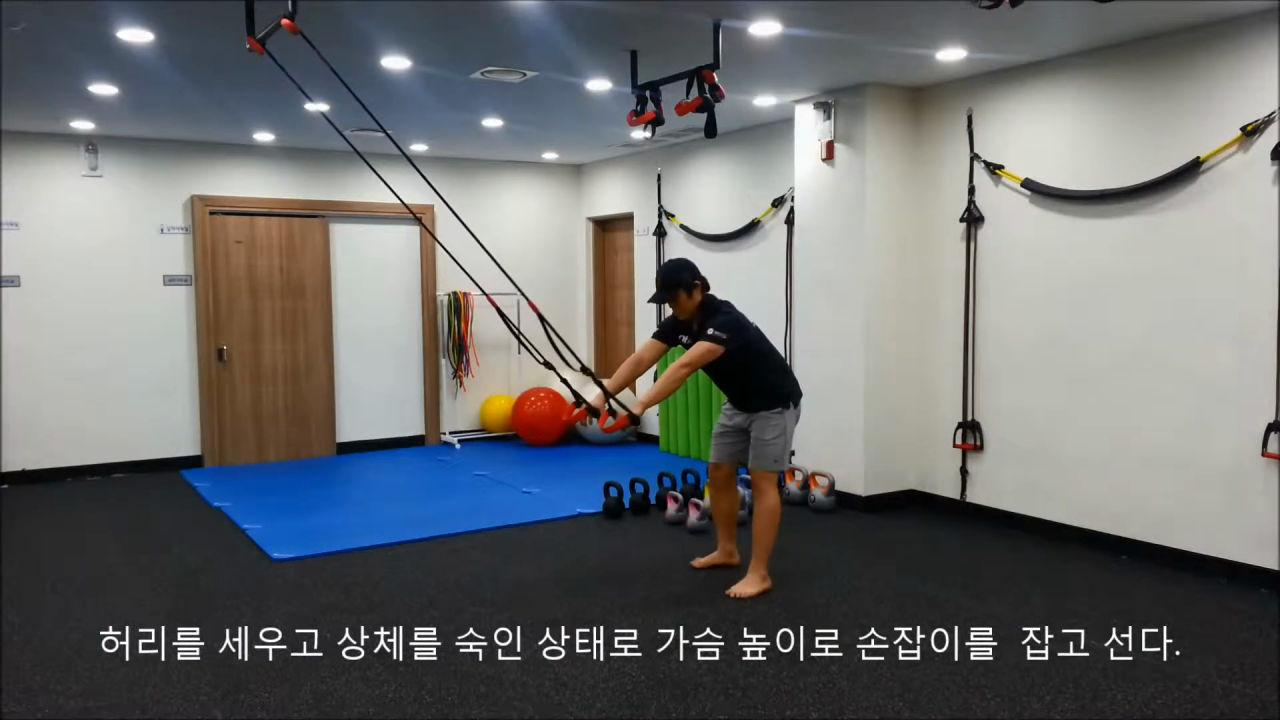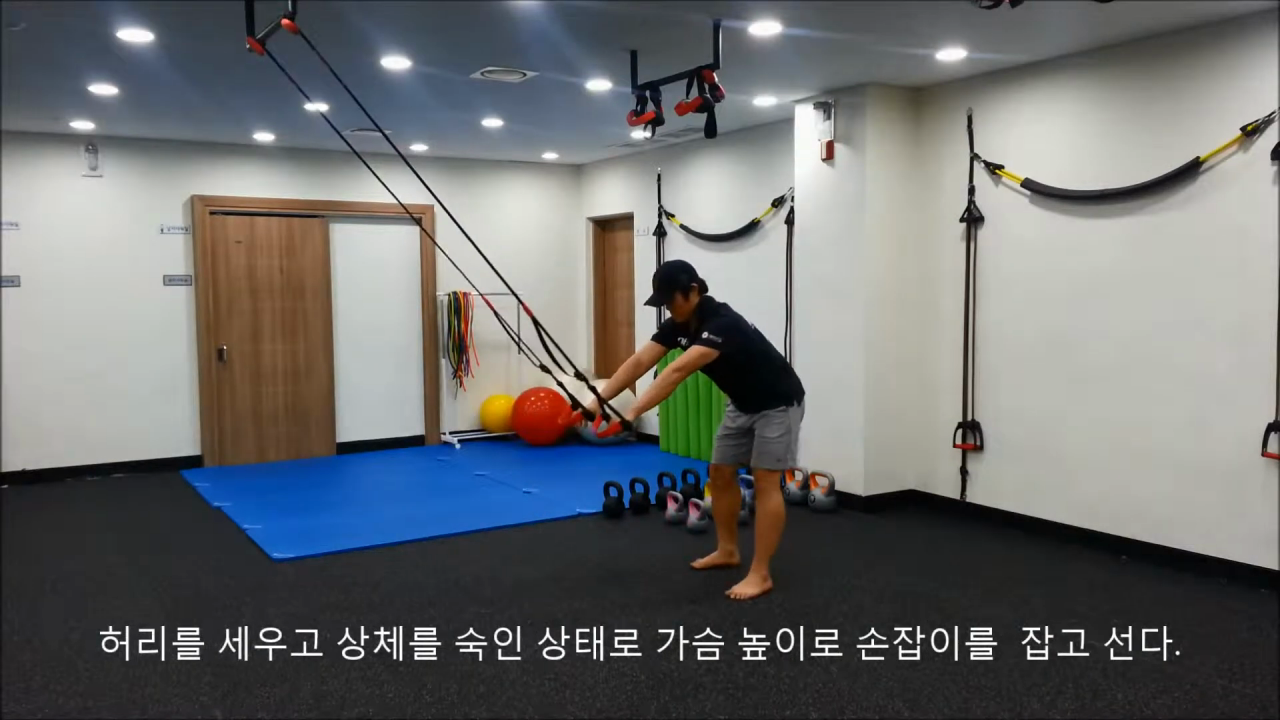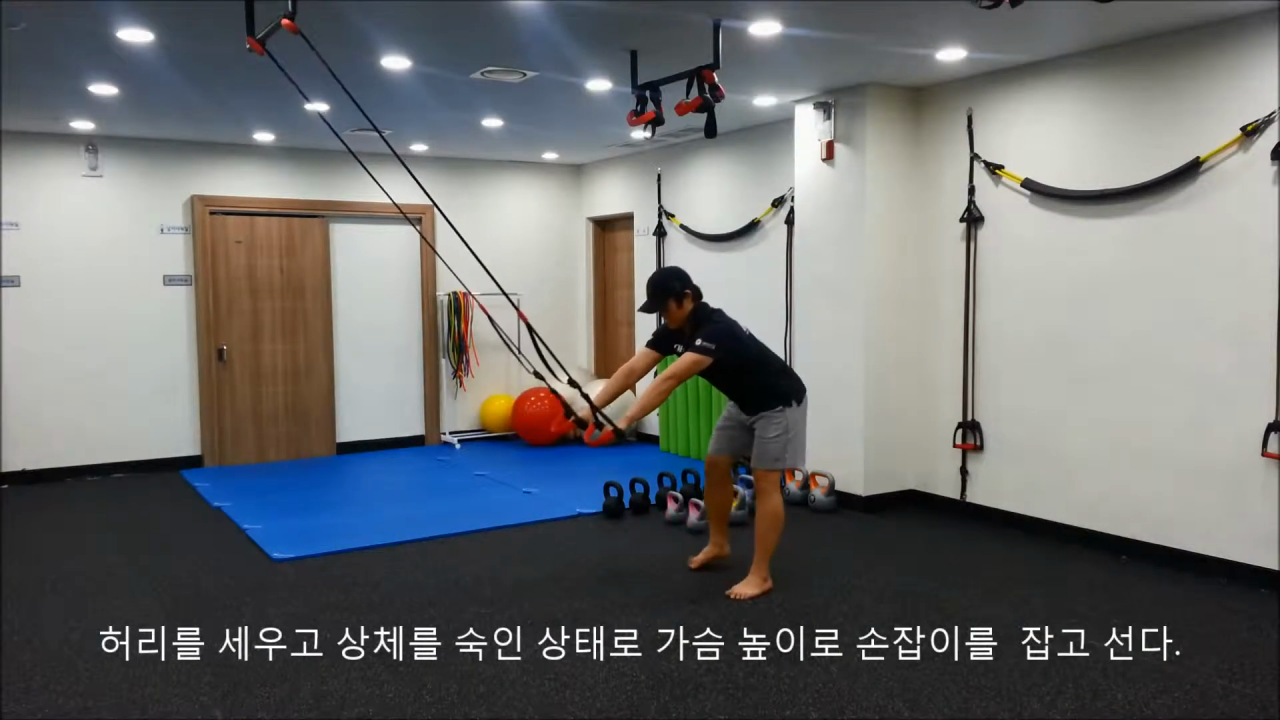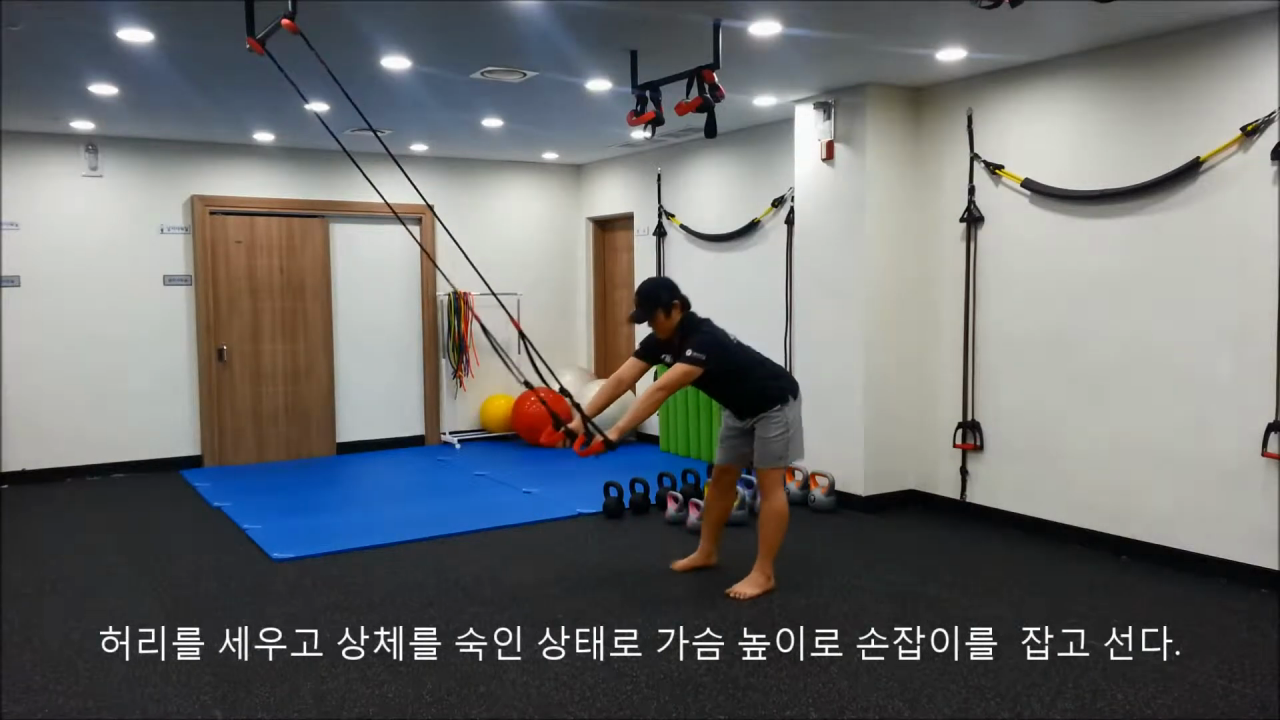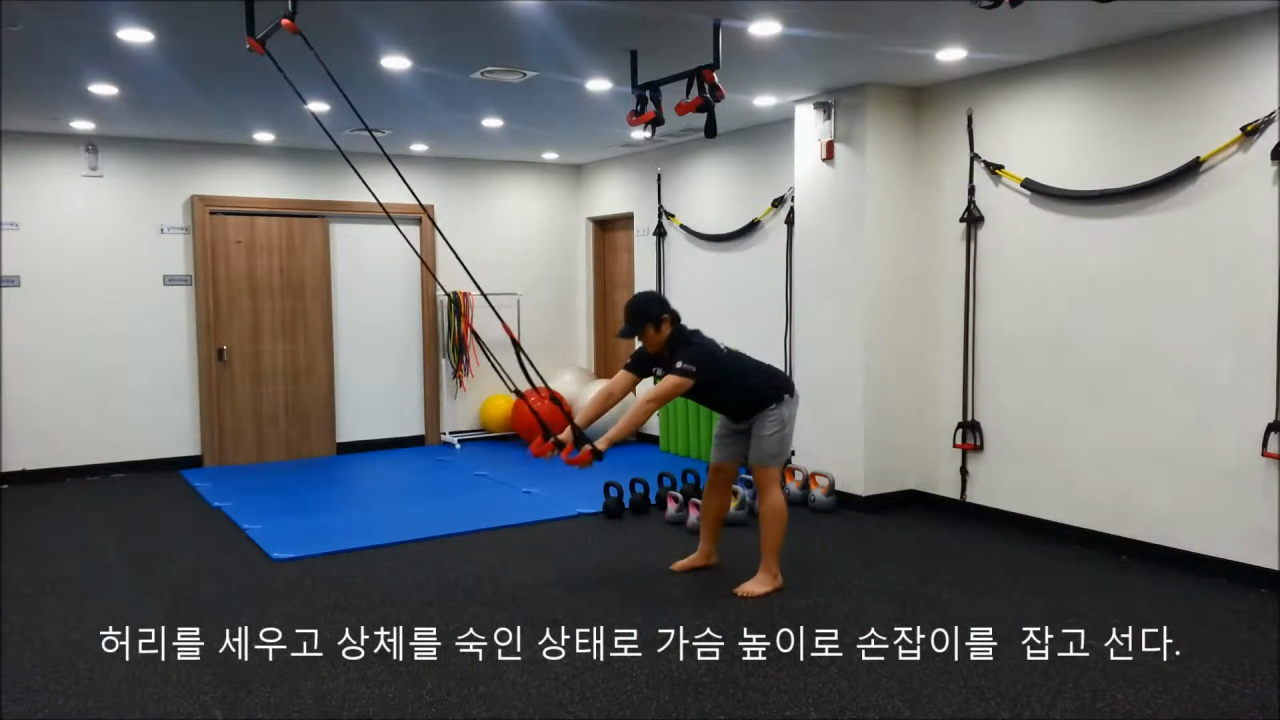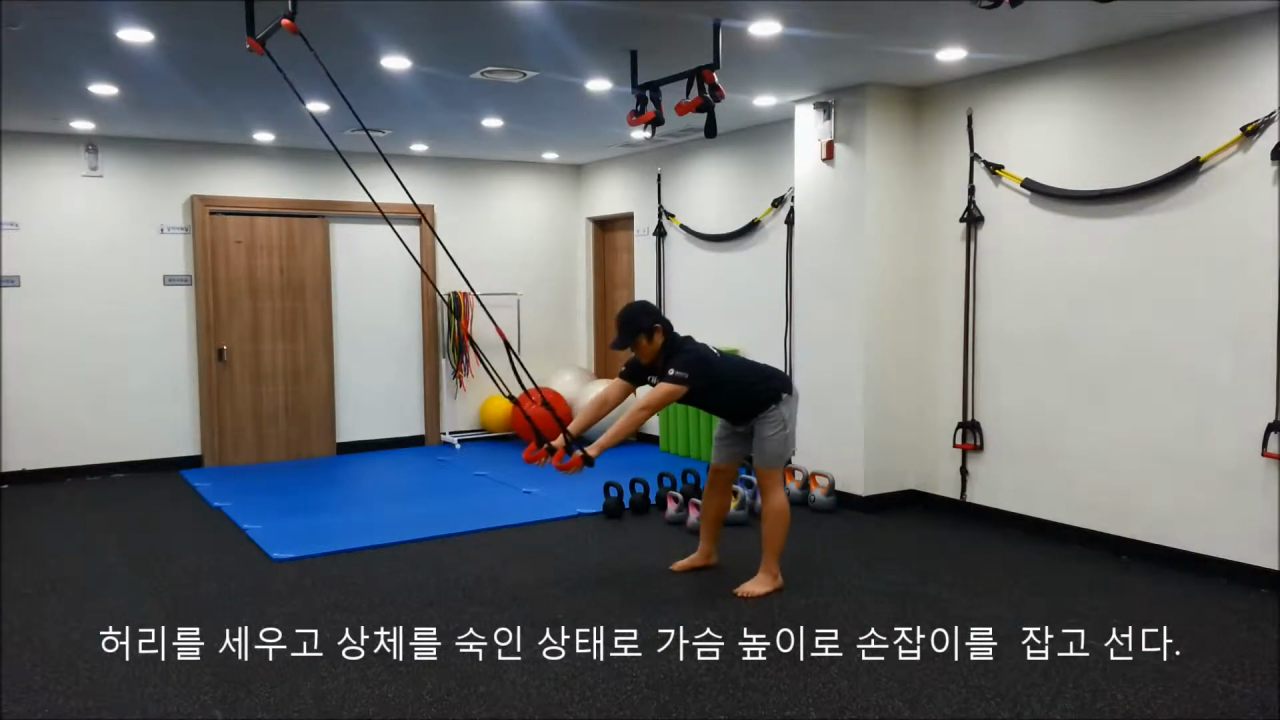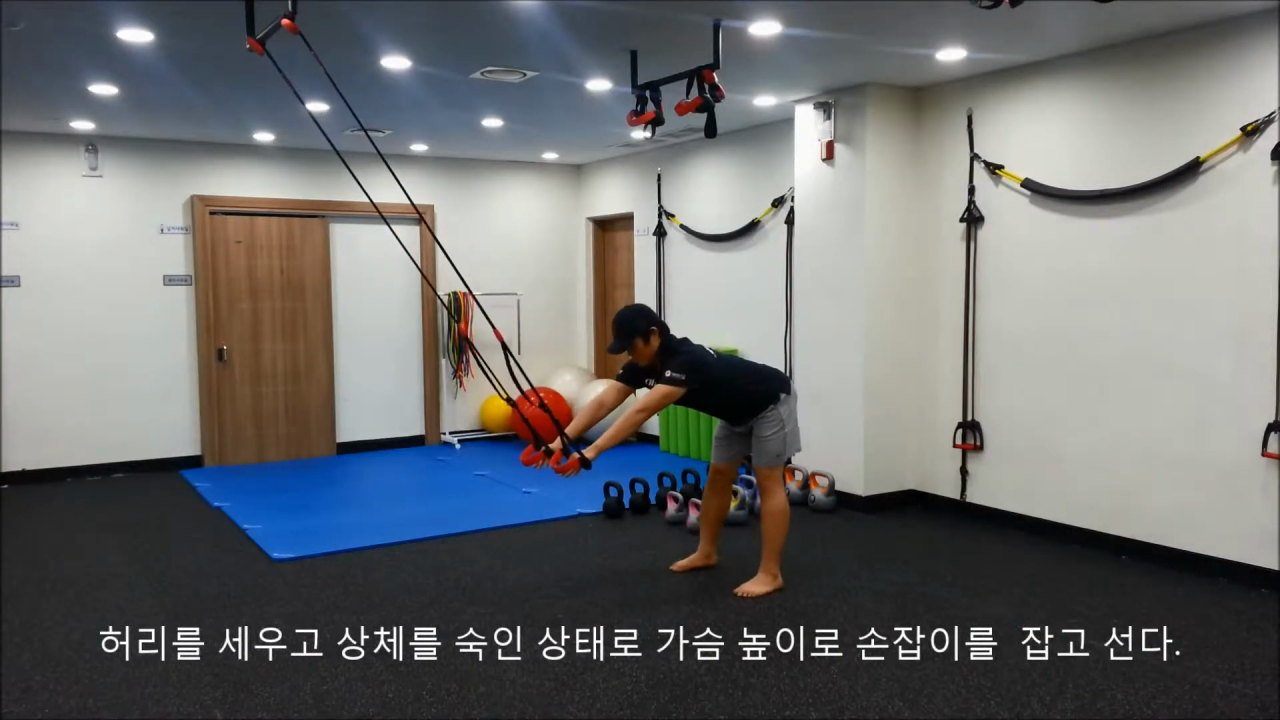
dt=0.2s
person 1, frame 1
left shoulder: (726, 320)
right shoulder: (678, 322)
left elbow: (685, 367)
right elbow: (640, 360)
left wrist: (640, 406)
right wrist: (602, 396)
left hip: (774, 404)
right hip: (739, 403)
left knee: (762, 482)
right knee: (719, 473)
left ankle: (759, 574)
right ankle: (726, 550)
person 1, frame 2
left shoulder: (722, 323)
right shoulder: (678, 325)
left elbow: (678, 372)
right elbow: (639, 363)
left wrist: (634, 412)
right wrist: (600, 400)
left hip: (778, 404)
right hip: (742, 404)
left knee: (765, 482)
right knee: (721, 475)
left ankle: (760, 574)
right ankle: (727, 551)
person 1, frame 3
left shoulder: (717, 329)
right shoulder: (673, 331)
left elbow: (670, 379)
right elbow: (633, 370)
left wrist: (626, 420)
right wrist: (592, 408)
left hip: (778, 404)
right hip: (744, 403)
left knee: (765, 483)
right knee: (716, 467)
left ankle: (760, 575)
right ankle: (718, 545)
person 1, frame 4
left shoulder: (705, 339)
right shoulder: (661, 341)
left elbow: (661, 390)
right elbow: (621, 380)
left wrist: (616, 432)
right wrist: (581, 419)
left hip: (775, 404)
right hip: (740, 408)
left knee: (768, 483)
right knee: (723, 476)
left ankle: (763, 573)
right ankle: (706, 553)
person 1, frame 5
left shoulder: (696, 351)
right shoulder: (651, 355)
left elbow: (652, 402)
right elbow: (612, 392)
left wrist: (606, 441)
right wrist: (571, 431)
left hip: (771, 403)
right hip: (737, 410)
left knee: (765, 481)
right knee: (718, 476)
left ankle: (770, 573)
right ankle: (705, 553)
person 1, frame 6
left shoulder: (689, 358)
right shoulder: (645, 362)
left elbow: (645, 409)
right elbow: (606, 400)
left wrist: (596, 448)
right wrist: (564, 438)
left hip: (772, 403)
right hip: (737, 412)
left knee: (767, 481)
right knee: (719, 476)
left ankle: (770, 573)
right ankle: (706, 553)
person 1, frame 7
left shoulder: (686, 360)
right shoulder: (643, 365)
left elbow: (642, 412)
right elbow: (603, 403)
left wrist: (593, 451)
right wrist: (561, 441)
left hip: (771, 402)
right hip: (737, 411)
left knee: (767, 481)
right knee: (719, 476)
left ankle: (770, 574)
right ankle: (706, 553)
